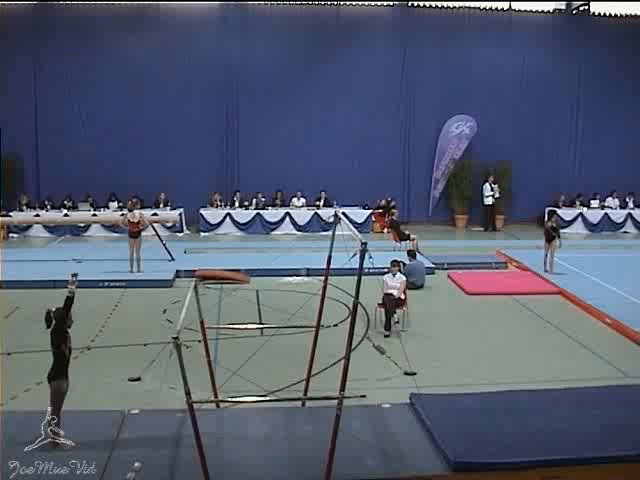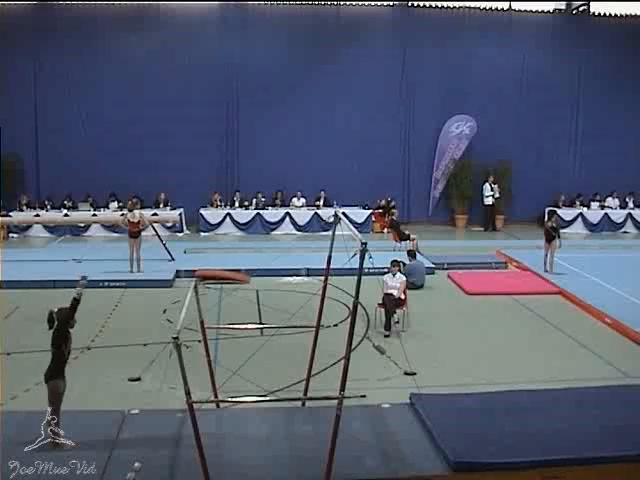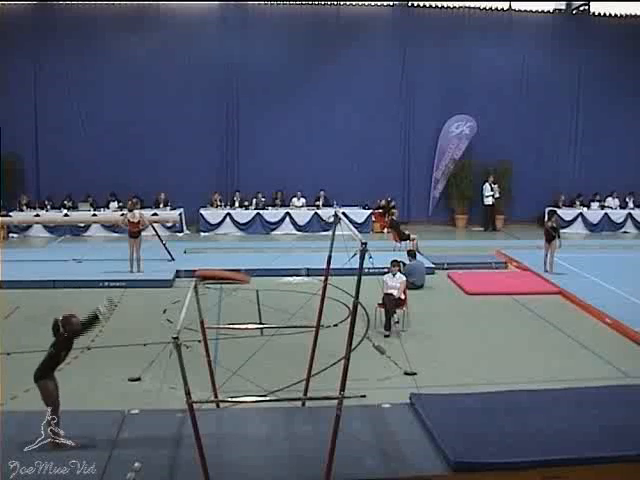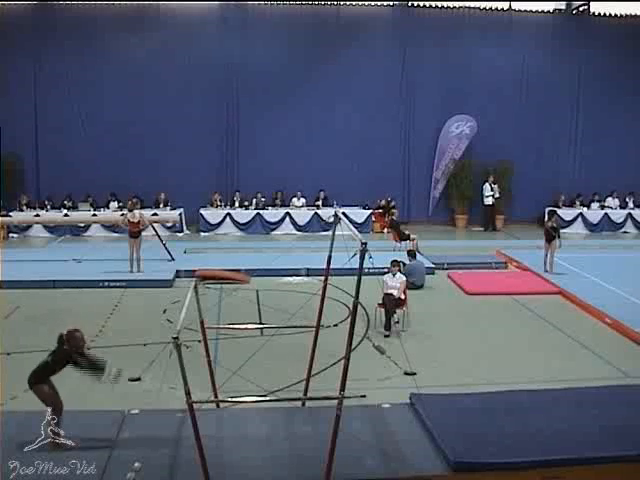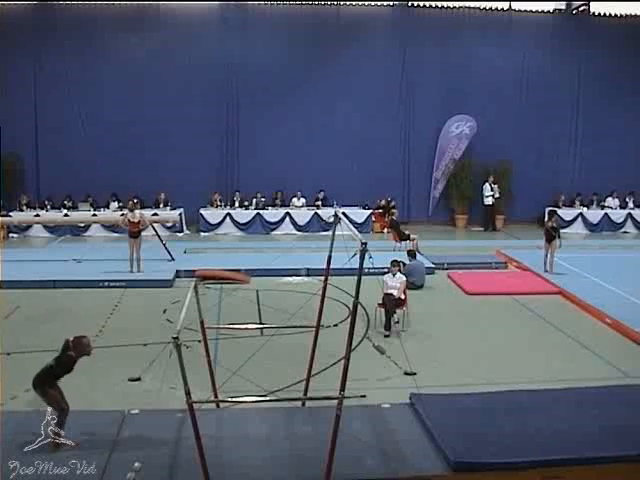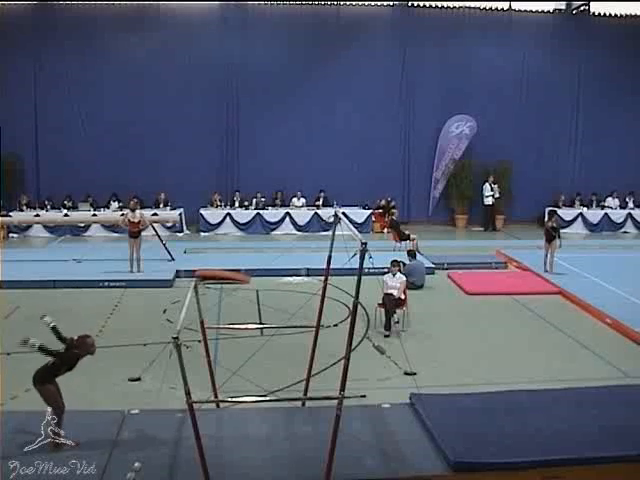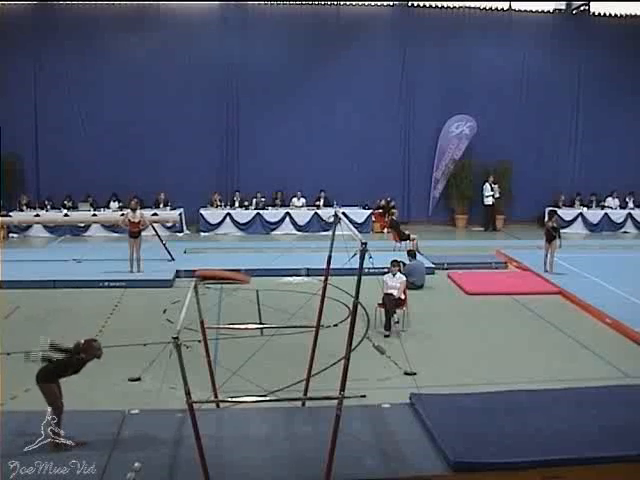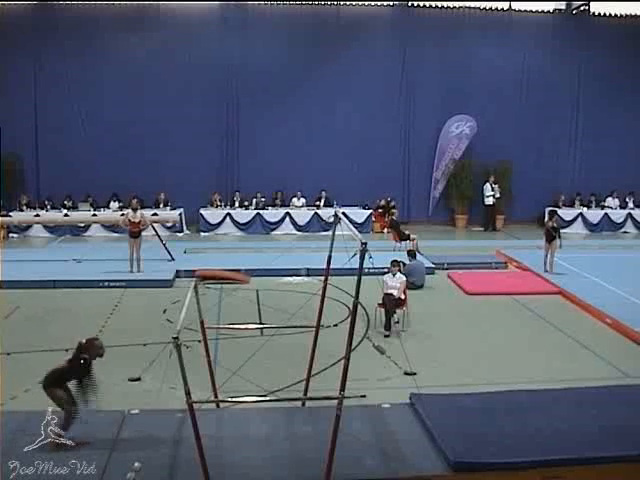
dt=0.2s
person 1, frame 1
left shoulder: (62, 333)
right shoulder: (56, 333)
left elbow: (66, 310)
right elbow: (64, 312)
left wrist: (72, 287)
right wrist: (71, 287)
left hip: (62, 375)
right hip: (57, 377)
left knee: (57, 409)
right knee: (55, 410)
person 1, frame 2
left shoulder: (63, 332)
right shoulder: (59, 332)
left elbow: (71, 311)
right elbow: (70, 314)
left wrist: (79, 289)
right wrist: (79, 290)
left hip: (58, 375)
right hip: (54, 376)
left knee: (55, 409)
right knee: (55, 409)
person 1, frame 3
left shoulder: (66, 337)
right shoulder: (64, 338)
left elbow: (83, 326)
right elbow: (84, 327)
left wrist: (100, 311)
right wrist: (101, 312)
left hip: (48, 374)
right hip: (43, 376)
left knee: (55, 408)
right knee: (54, 409)
right ankle: (55, 439)
person 1, frame 4
left shoulder: (70, 350)
right shoulder: (66, 354)
left elbow: (88, 360)
right elbow: (84, 366)
left wrist: (106, 368)
right wrist: (107, 372)
left hip: (43, 379)
right hip: (37, 381)
left knee: (58, 407)
right knee: (56, 408)
right ankle: (54, 441)
person 1, frame 5
left shoulder: (72, 355)
right shoulder: (69, 359)
right elbow: (52, 369)
right wrist: (42, 393)
left hip: (48, 381)
right hip: (42, 383)
left knee: (64, 409)
right knee: (63, 410)
right ankle: (56, 442)
person 1, frame 6
left shoulder: (75, 352)
right shoulder: (74, 356)
left elbow: (60, 336)
right elbow: (53, 353)
left wrist: (51, 323)
right wrist: (34, 344)
left hip: (48, 378)
right hip: (42, 379)
left knee: (59, 408)
right knee: (58, 409)
right ankle: (56, 441)
person 1, frame 7
left shoulder: (81, 356)
right shoulder: (79, 360)
left elbow: (62, 350)
right elbow: (58, 360)
left hip: (50, 377)
right hip: (45, 378)
left knee: (58, 408)
right knee: (58, 408)
right ankle: (56, 442)
person 1, frame 8
left shoulder: (86, 360)
right shoulder: (83, 362)
left elbow: (82, 381)
left hip: (58, 382)
right hip: (51, 384)
left knee: (72, 411)
right knee: (71, 412)
